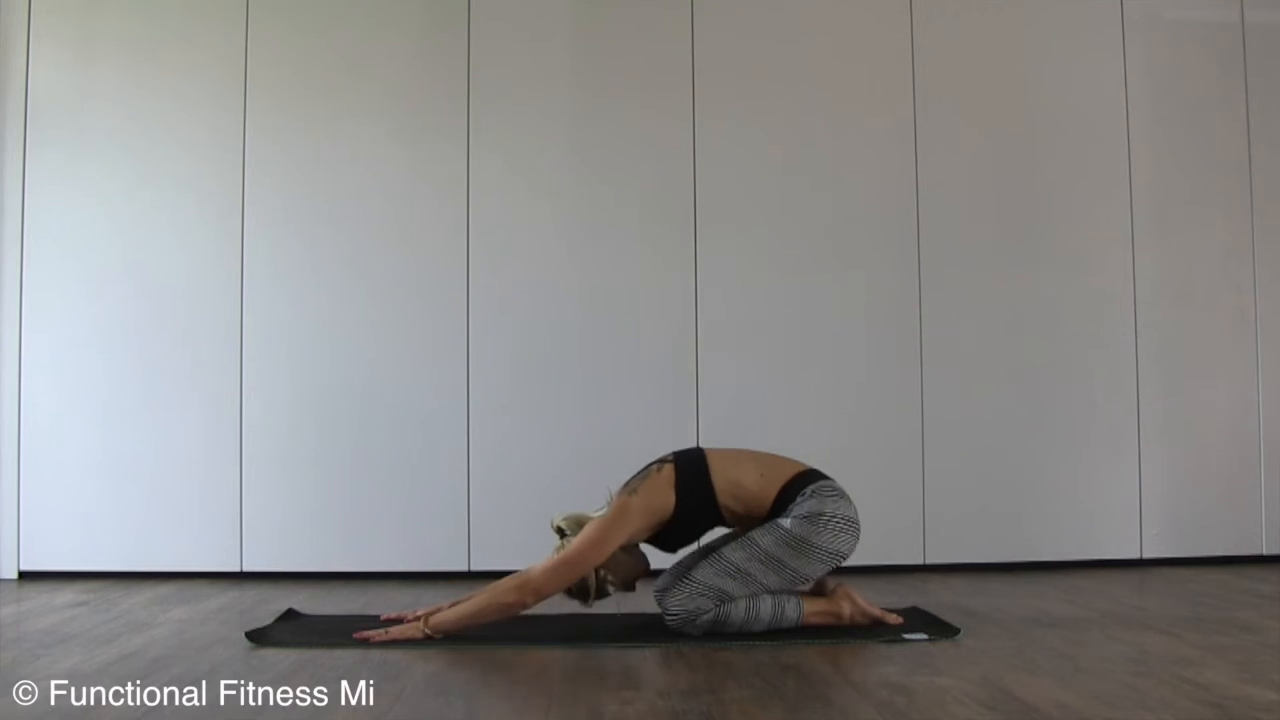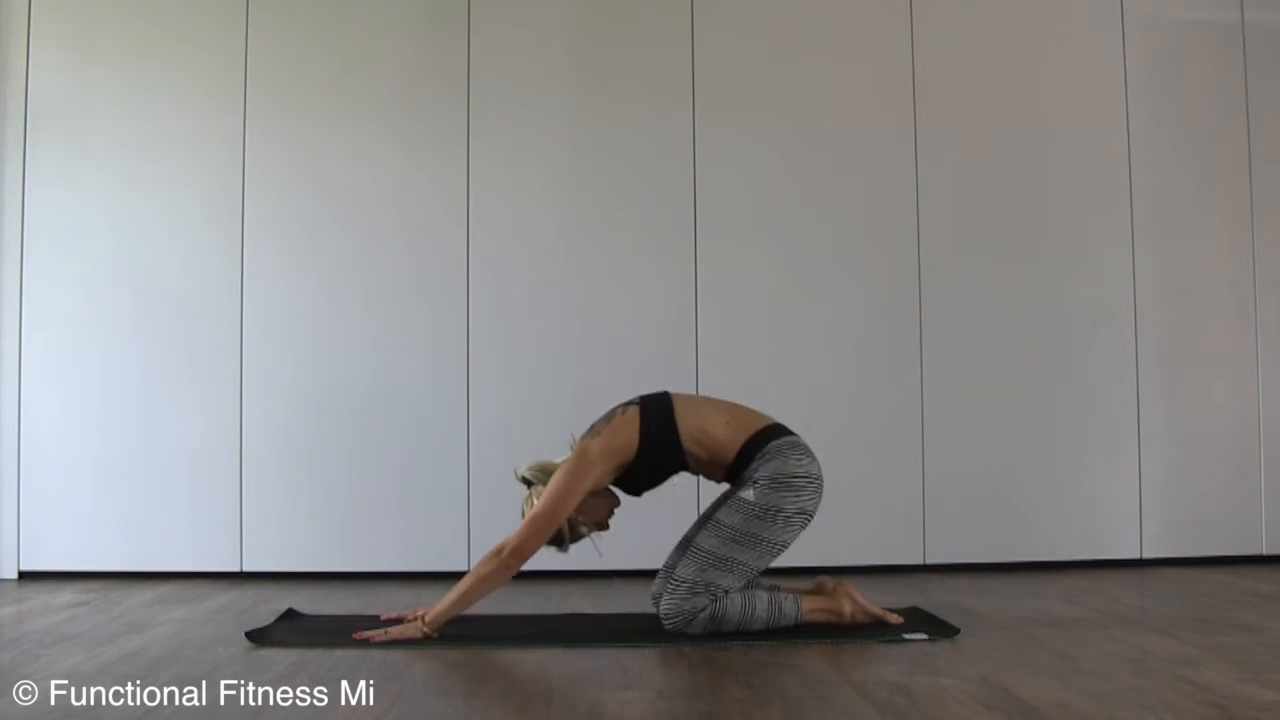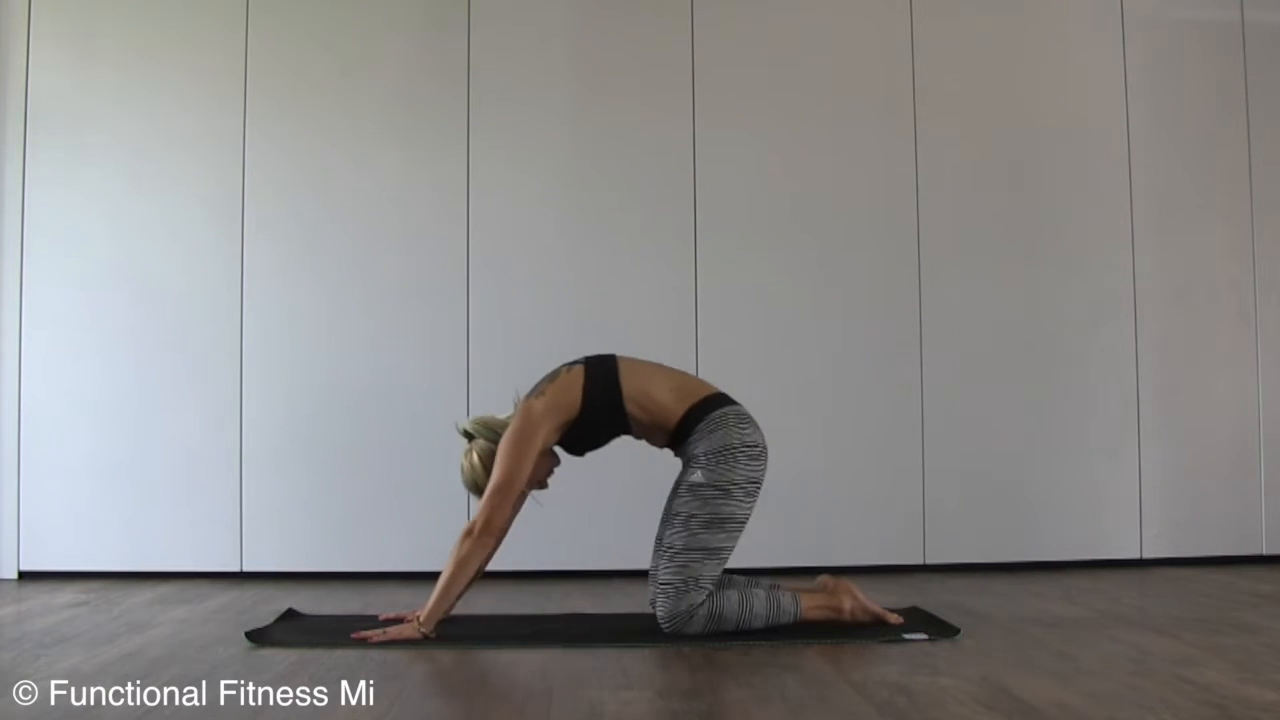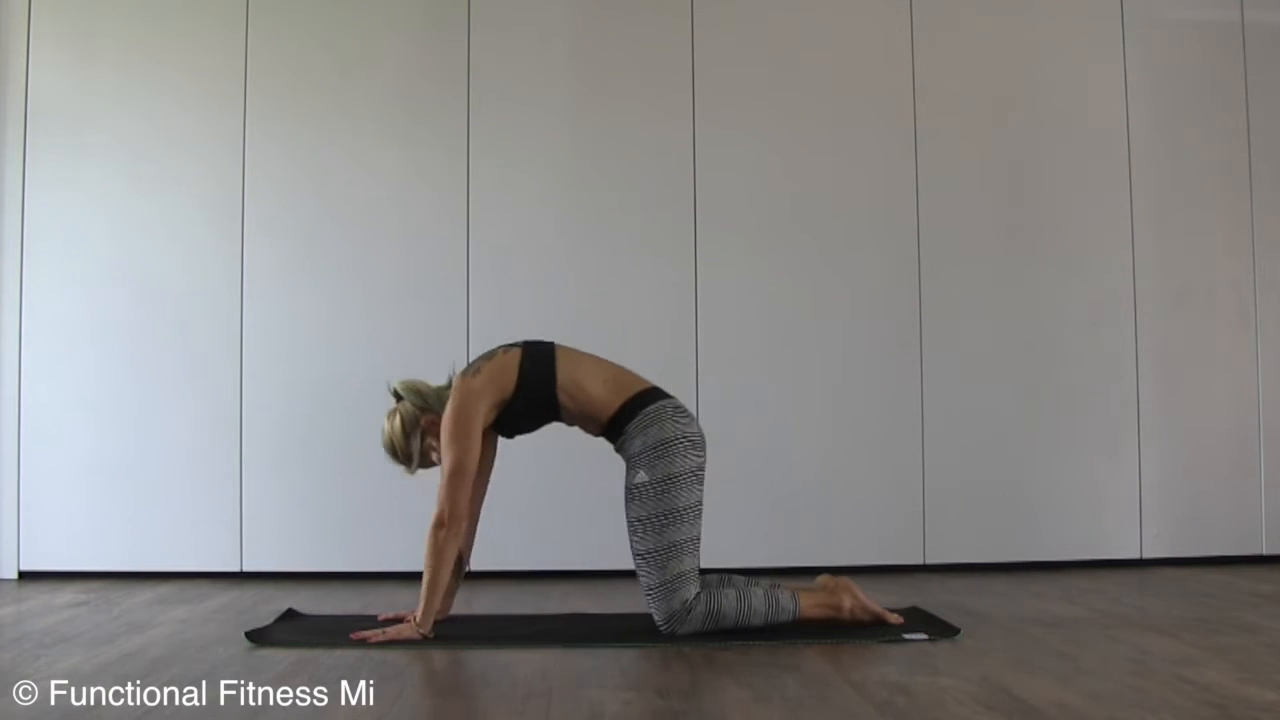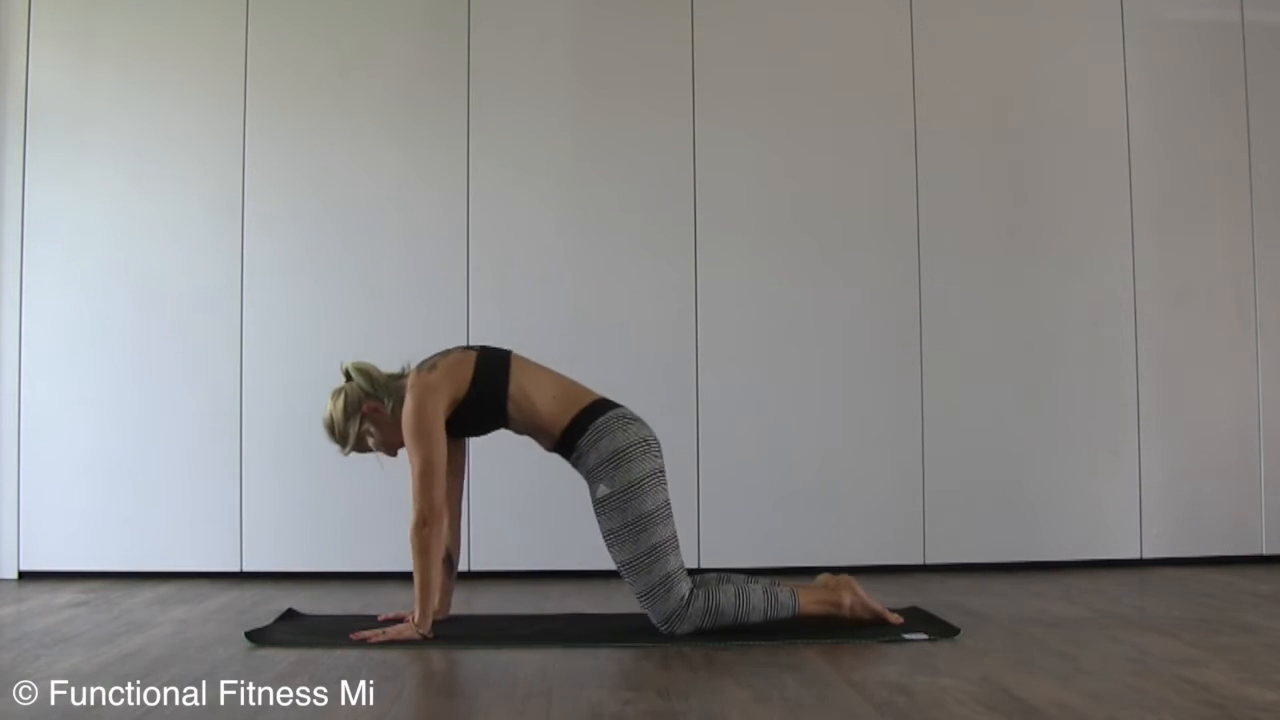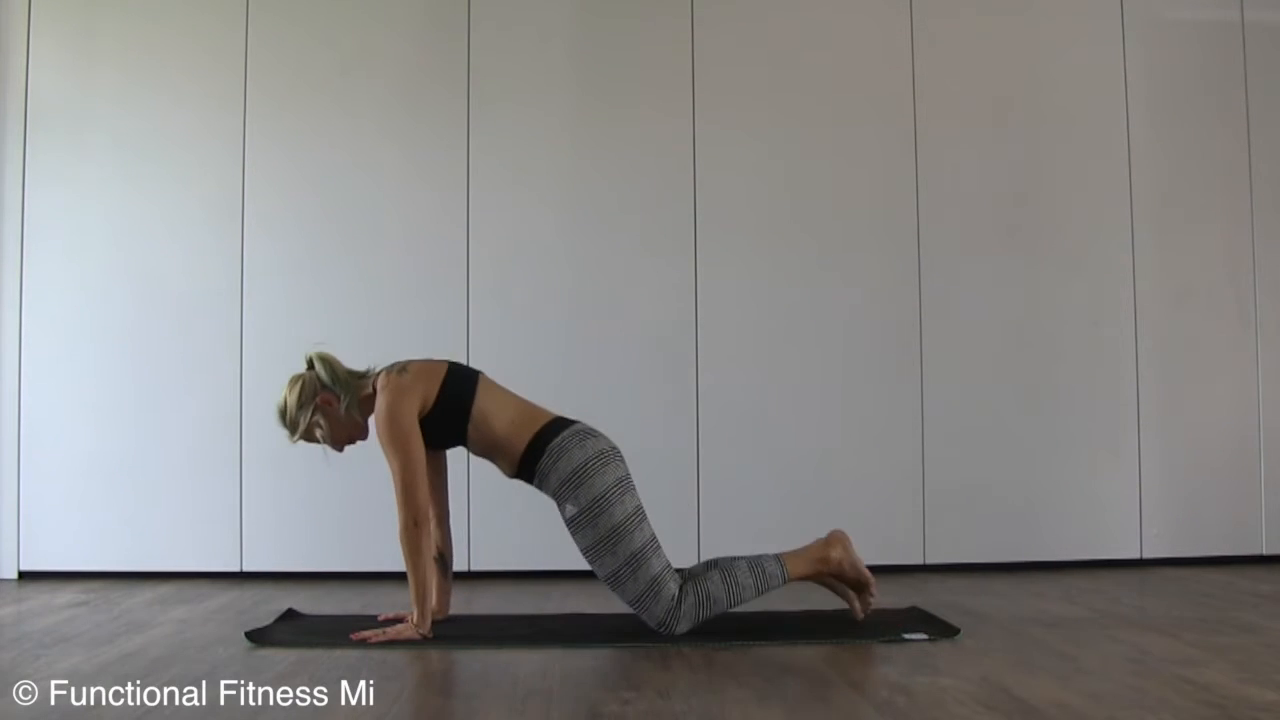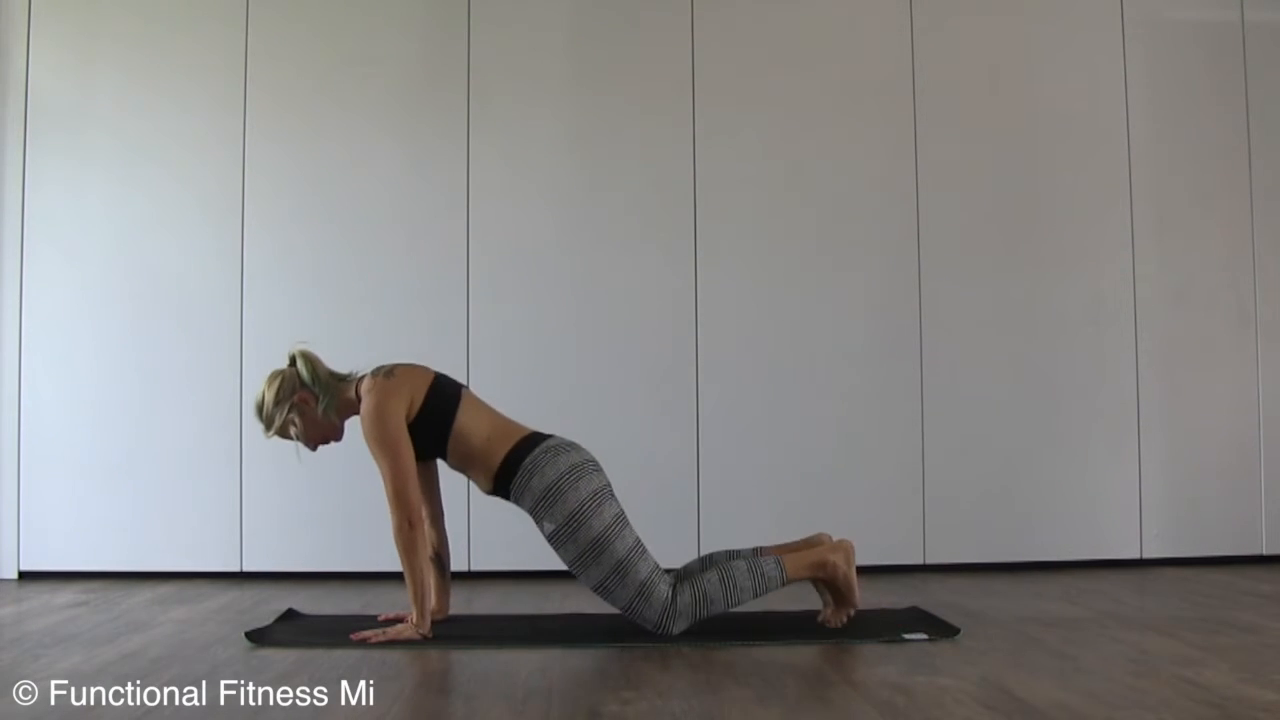
dt=0.3s
person 1, frame 1
left shoulder: (625, 517)
right shoulder: (624, 517)
left elbow: (530, 590)
right elbow: (537, 578)
left wrist: (430, 627)
right wrist: (442, 609)
left hip: (820, 514)
right hip: (801, 512)
left knee: (686, 609)
right knee: (674, 593)
left ankle: (831, 609)
right ankle: (818, 594)
person 1, frame 2
left shoulder: (586, 461)
right shoulder: (597, 461)
left elbow: (511, 555)
right elbow: (515, 549)
left wrist: (428, 624)
right wrist: (436, 609)
left hip: (783, 475)
right hip: (770, 474)
left knee: (681, 610)
right knee: (674, 593)
left ankle: (830, 608)
right ankle: (819, 595)
person 1, frame 3
left shoulder: (530, 422)
right shoulder: (530, 422)
left elbow: (483, 531)
right elbow: (490, 532)
left wrist: (425, 621)
right wrist: (436, 606)
left hip: (725, 443)
right hip: (718, 440)
left knee: (680, 612)
right knee: (680, 590)
left ankle: (830, 604)
right ankle: (818, 593)
person 1, frame 4
left shoulder: (463, 403)
right shoulder: (482, 407)
left elbow: (450, 520)
right elbow: (465, 520)
left wrist: (422, 622)
right wrist: (435, 607)
left hip: (657, 437)
right hip: (659, 434)
left knee: (676, 612)
right knee: (674, 591)
left ankle: (829, 603)
right ankle: (816, 592)
person 1, frame 5
left shoulder: (421, 394)
right shoulder: (441, 399)
left elbow: (429, 517)
right elbow: (448, 513)
left wrist: (420, 619)
right wrist: (437, 602)
left hip: (613, 449)
right hip: (613, 445)
left knee: (676, 611)
right knee: (671, 594)
left ankle: (831, 597)
right ankle: (823, 589)
person 1, frame 6
left shoulder: (391, 397)
right shoulder: (411, 402)
left elbow: (416, 519)
right elbow: (433, 515)
left wrist: (420, 620)
right wrist: (436, 603)
left hip: (575, 466)
right hip: (579, 459)
left knee: (669, 611)
right knee: (665, 595)
left ankle: (819, 558)
right ankle: (815, 559)
person 1, frame 7
left shoulder: (375, 401)
right shoulder: (394, 399)
left elbow: (410, 519)
right elbow: (430, 514)
left wrist: (419, 617)
right wrist: (437, 603)
left hip: (553, 482)
right hip: (558, 472)
left knee: (666, 611)
right knee: (661, 593)
left ankle: (822, 560)
right ankle: (807, 552)
